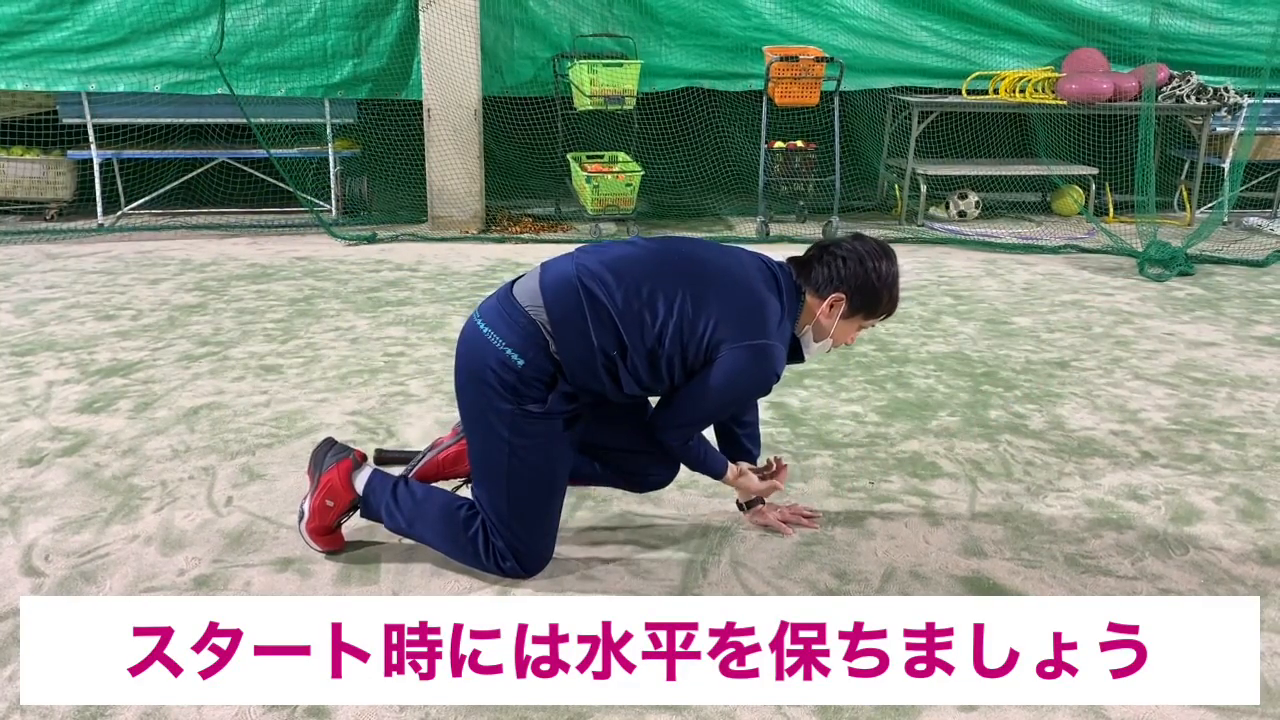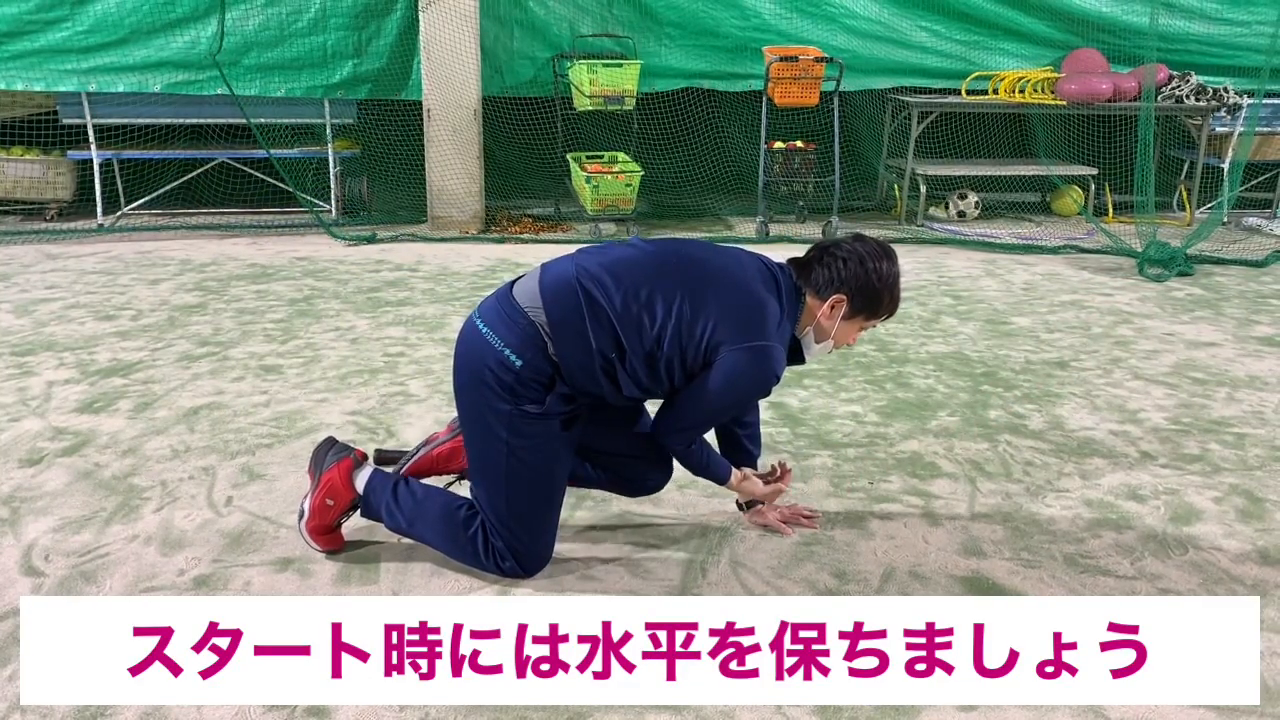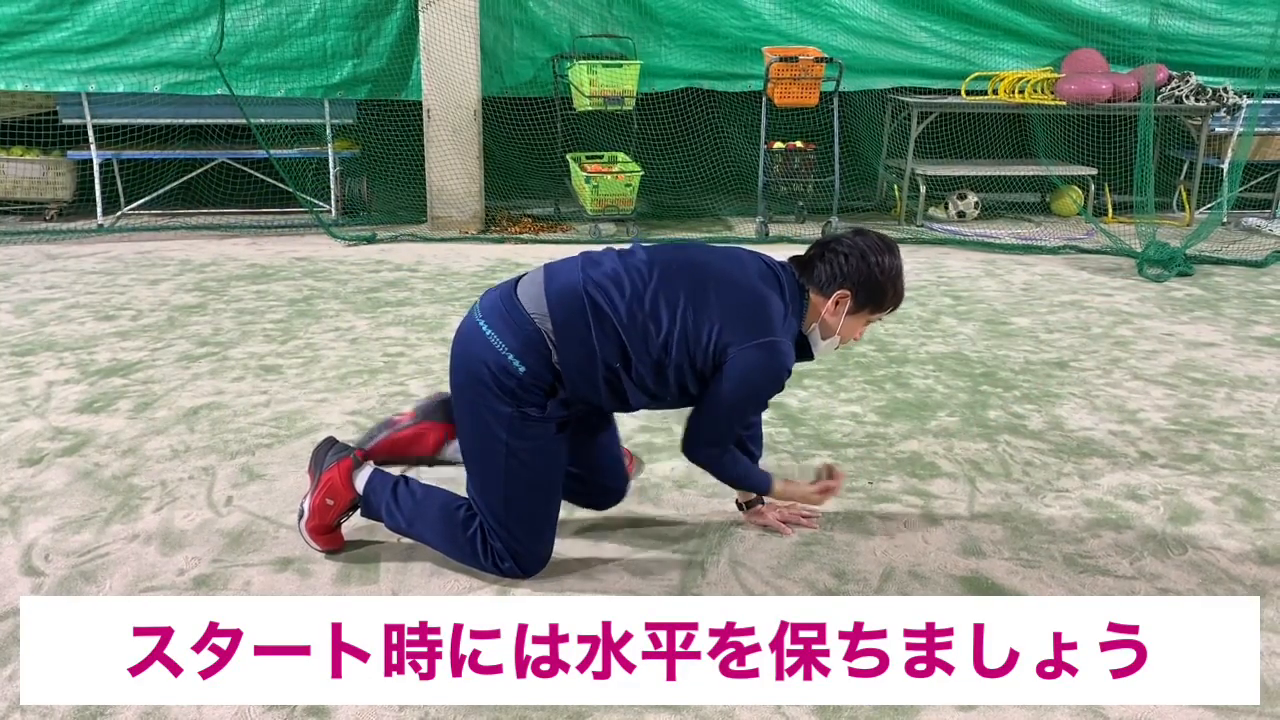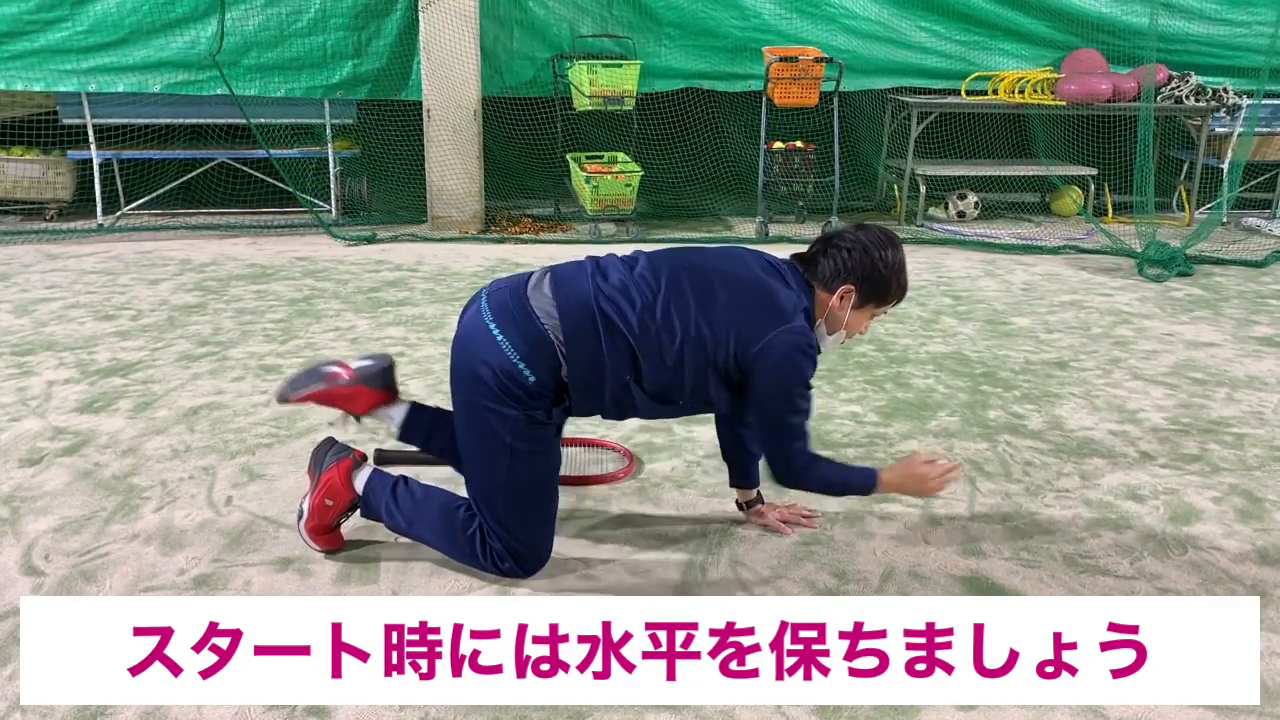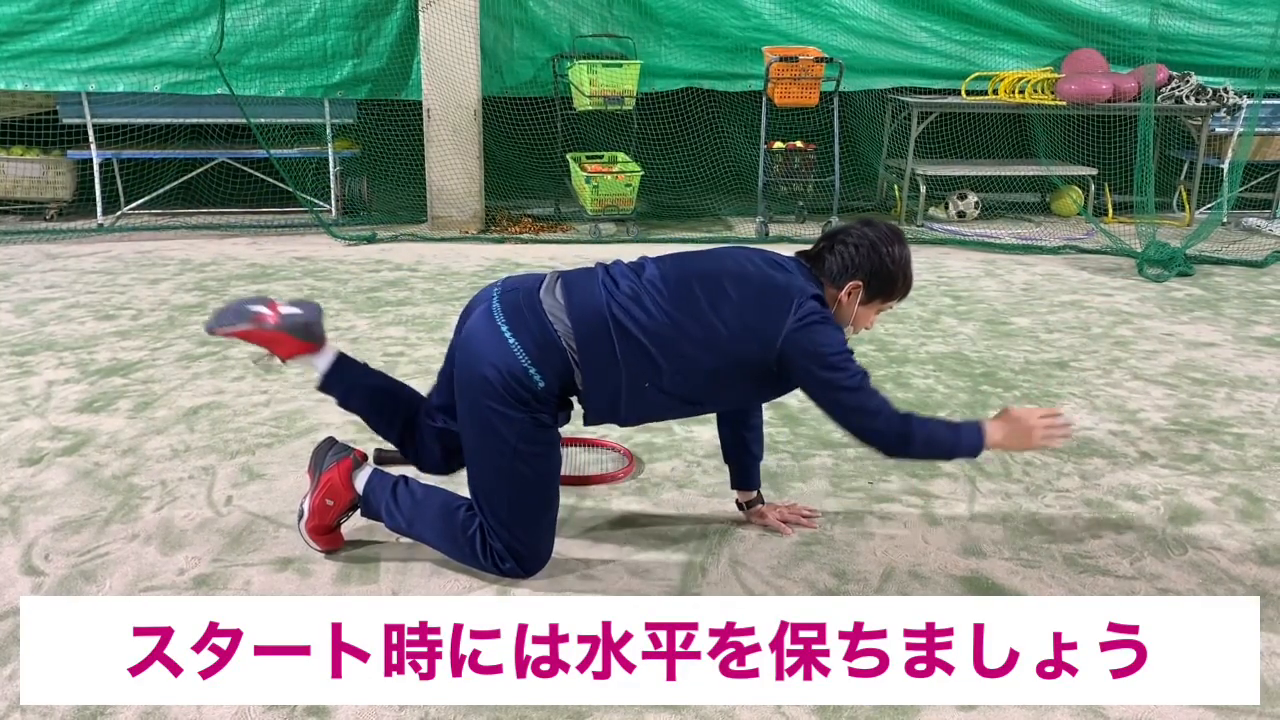
dt=0.2s
person 1, frame 1
left shoulder: (765, 281)
right shoulder: (759, 348)
left elbow: (732, 400)
right elbow: (671, 426)
left wrist: (753, 498)
right wrist: (732, 474)
left hip: (540, 335)
right hip: (513, 359)
left knee: (655, 467)
right knee: (518, 556)
left ankle: (481, 449)
right ankle: (357, 482)
person 1, frame 2
left shoulder: (766, 282)
right shoulder: (760, 350)
left elbow: (731, 401)
right elbow: (674, 431)
left wrist: (753, 497)
right wrist: (737, 482)
left hip: (535, 331)
right hip: (511, 360)
left knee: (647, 471)
right knee: (516, 554)
left ankle: (477, 449)
right ankle: (356, 481)
person 1, frame 3
left shoulder: (765, 280)
right shoulder: (768, 347)
left elbow: (729, 407)
right elbow: (706, 446)
left wrist: (752, 499)
right wrist: (778, 489)
left hip: (517, 320)
right hip: (511, 359)
left knee: (602, 487)
right knee: (516, 552)
left ankle: (449, 435)
right ankle: (357, 481)
person 1, frame 4
left shoulder: (764, 277)
right shoulder: (787, 340)
left elbow: (734, 395)
right elbow: (793, 464)
left wrist: (749, 500)
right wrist: (886, 481)
left hip: (509, 311)
right hip: (514, 362)
left knee: (495, 471)
right knee: (514, 552)
left ankle: (375, 400)
right ankle: (355, 480)
person 1, frame 5
left shoulder: (766, 279)
right shoulder: (804, 326)
left elbow: (737, 388)
right elbow: (882, 427)
left wrist: (751, 498)
right wrist: (989, 435)
left hip: (516, 308)
right hip: (519, 366)
left knee: (429, 440)
right knee: (513, 551)
left ankle: (304, 344)
right ankle: (354, 482)
